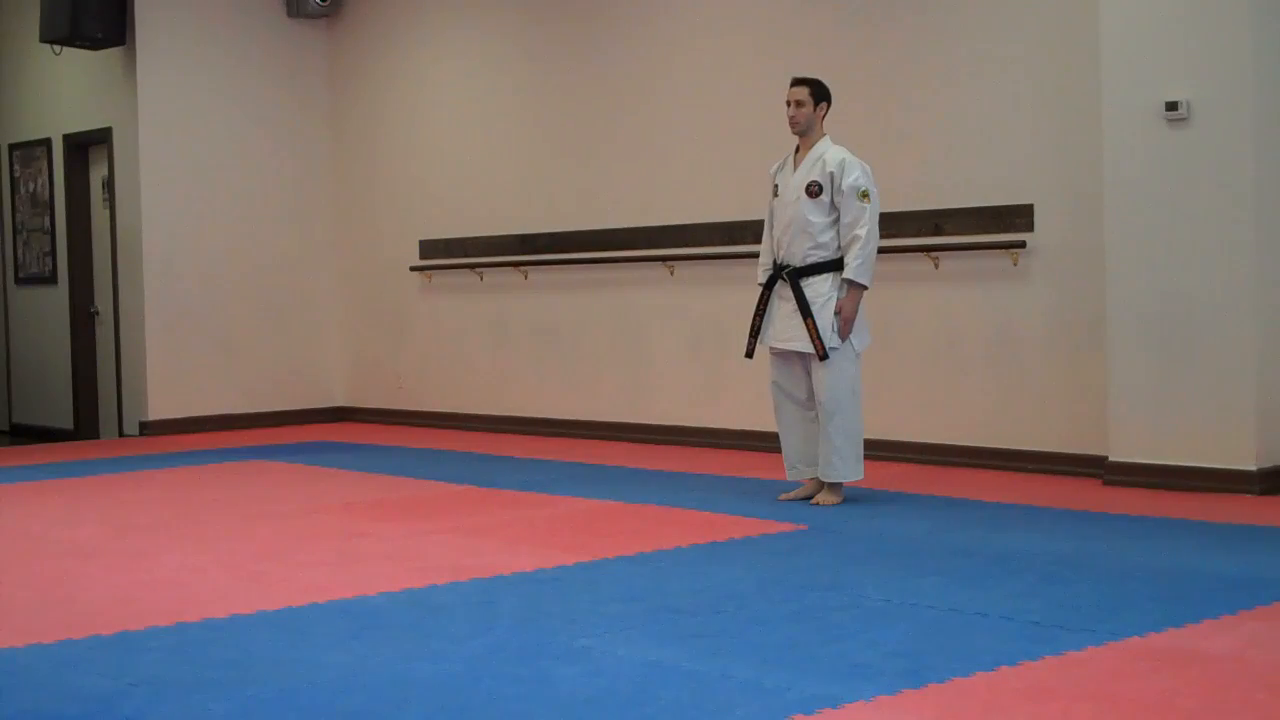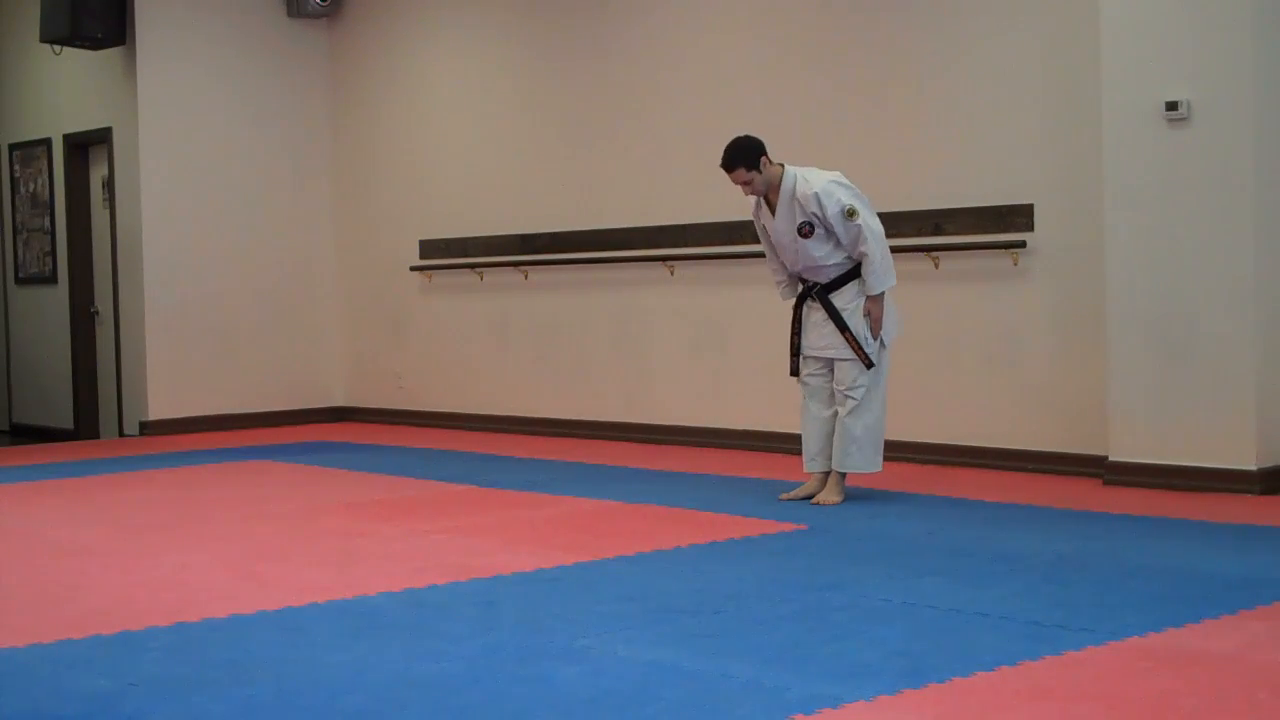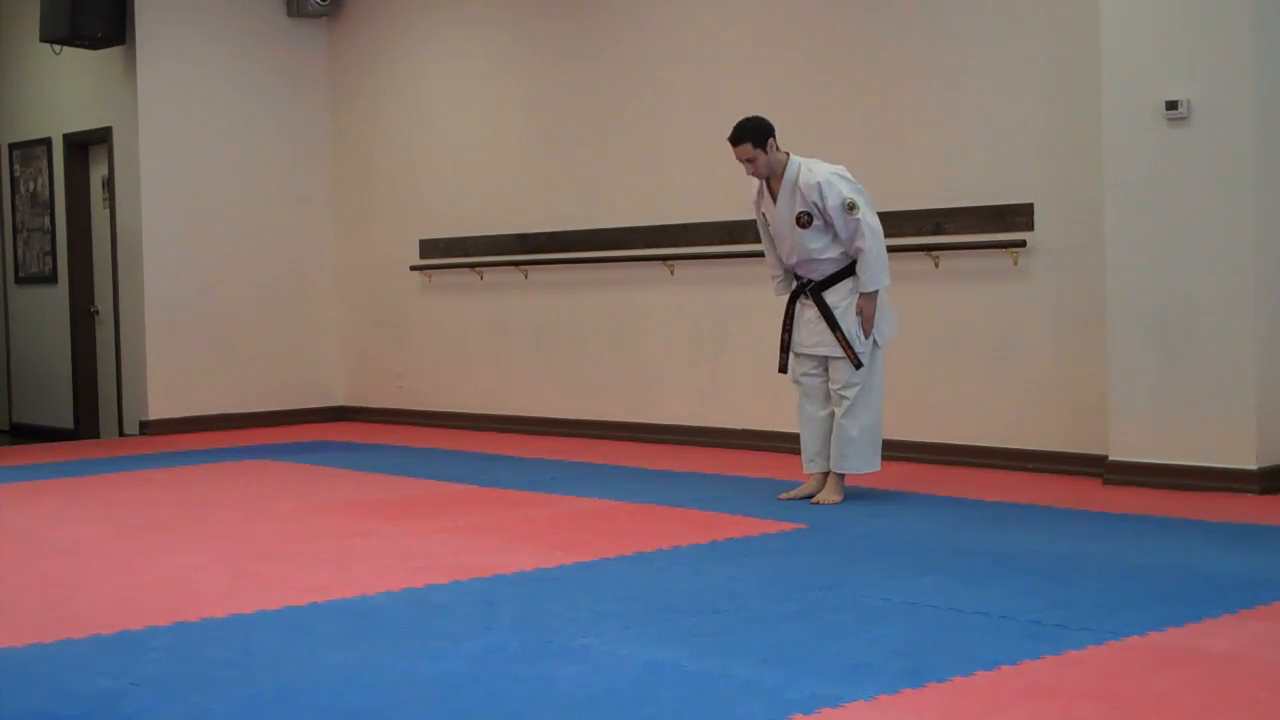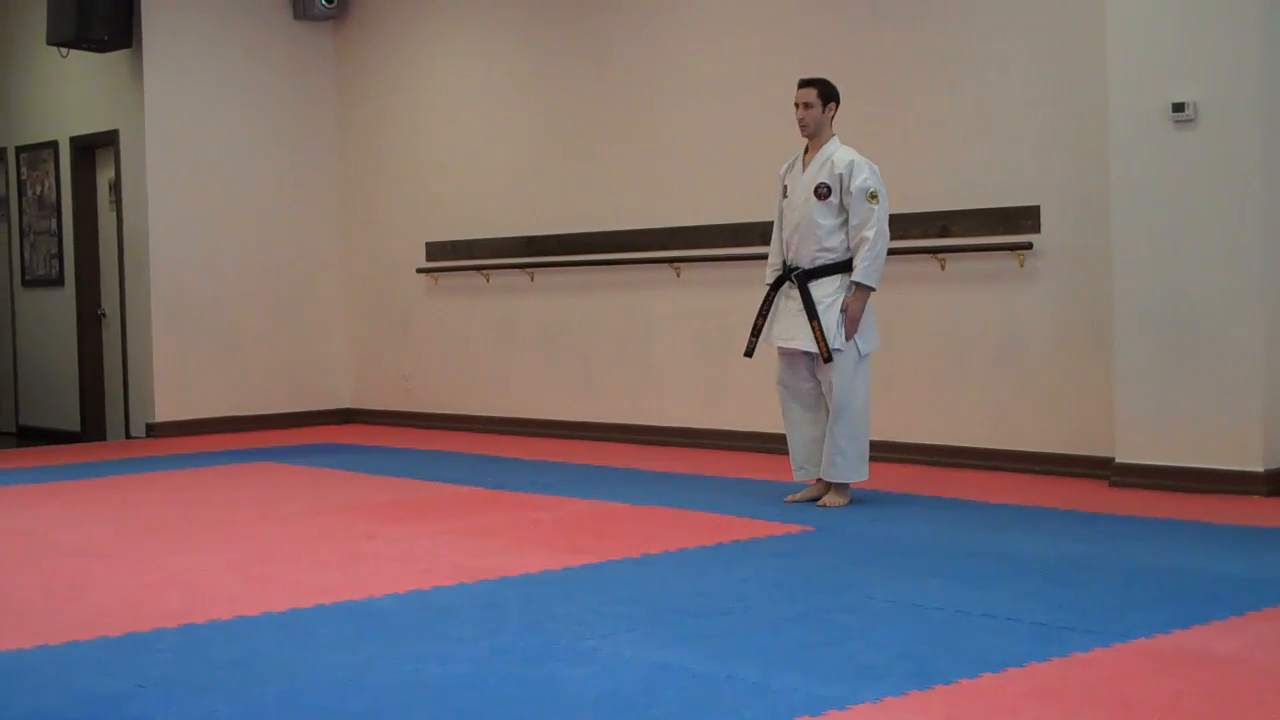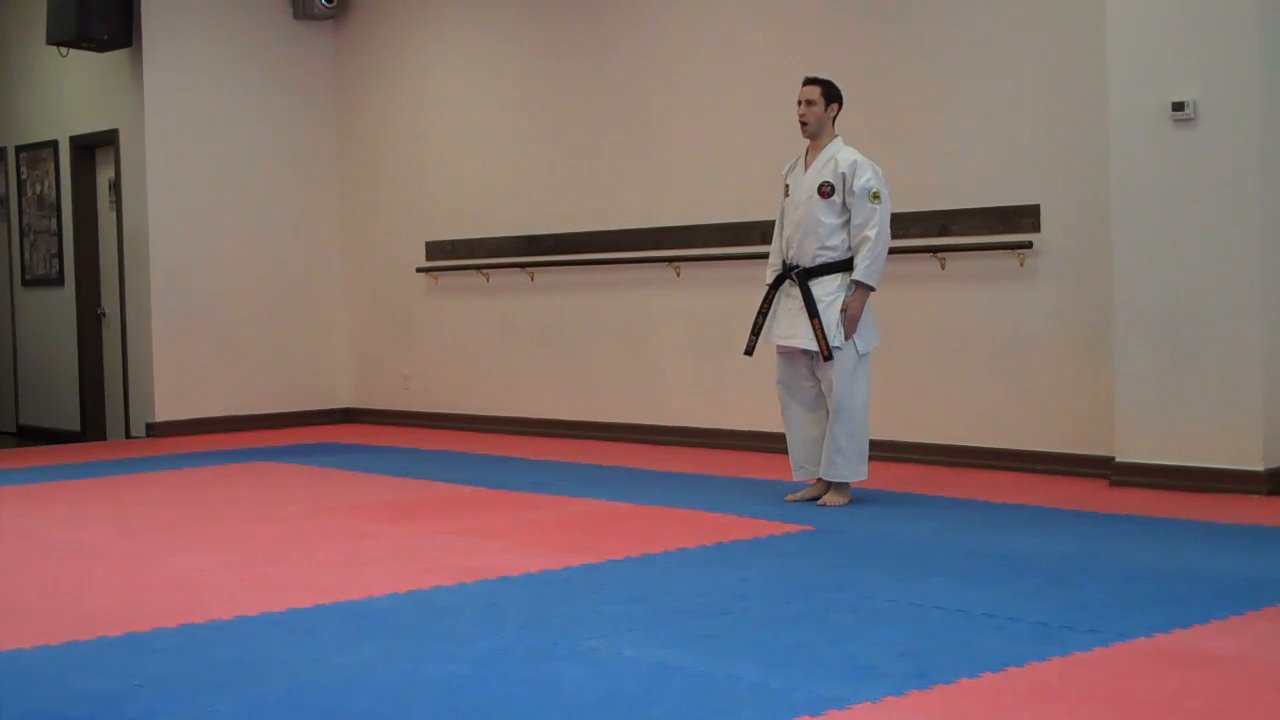
dt=1s
person 1, frame 1
left shoulder: (843, 165)
right shoulder: (780, 170)
left elbow: (862, 235)
left wrist: (852, 295)
right wrist: (767, 287)
left hip: (826, 293)
right hip: (785, 294)
left knee: (832, 392)
right knee: (789, 392)
left ankle: (834, 481)
right ankle: (809, 476)
person 1, frame 2
left shoulder: (819, 189)
right shoulder: (760, 206)
left elbow: (869, 239)
left wrist: (875, 297)
right wrist: (797, 300)
left hip: (853, 296)
right hip: (816, 301)
left knee: (854, 386)
right knee: (815, 388)
left ankle: (838, 478)
right ankle: (819, 475)
person 1, frame 3
left shoulder: (822, 181)
right shoulder: (762, 194)
left elbow: (868, 235)
left wrist: (869, 296)
right wrist: (790, 295)
left hip: (849, 296)
right hip: (809, 300)
left knee: (850, 388)
right knee: (810, 389)
left ankle: (837, 478)
right ankle: (817, 475)
person 1, frame 4
left shoulder: (852, 166)
right shoulder: (789, 170)
left elbow: (873, 234)
left wrist: (859, 295)
right wrist: (775, 286)
left hip: (835, 294)
right hip: (795, 295)
left knee: (841, 391)
right knee: (796, 390)
left ankle: (841, 482)
right ankle: (817, 477)
person 1, frame 5
left shoulder: (854, 166)
right shoulder: (792, 171)
left elbow: (873, 234)
left wrist: (859, 294)
right wrist: (775, 286)
left hip: (835, 294)
right hip: (794, 294)
left knee: (840, 390)
right knee: (796, 389)
left ankle: (840, 481)
right ankle: (816, 476)
